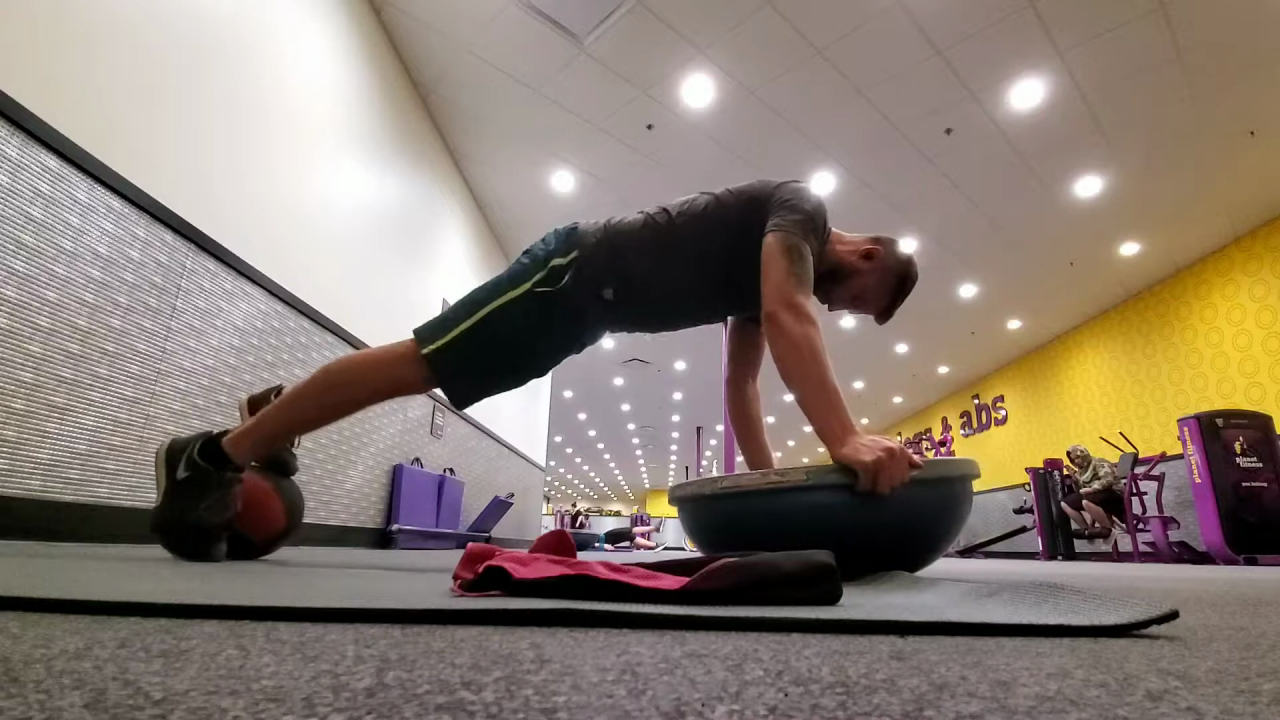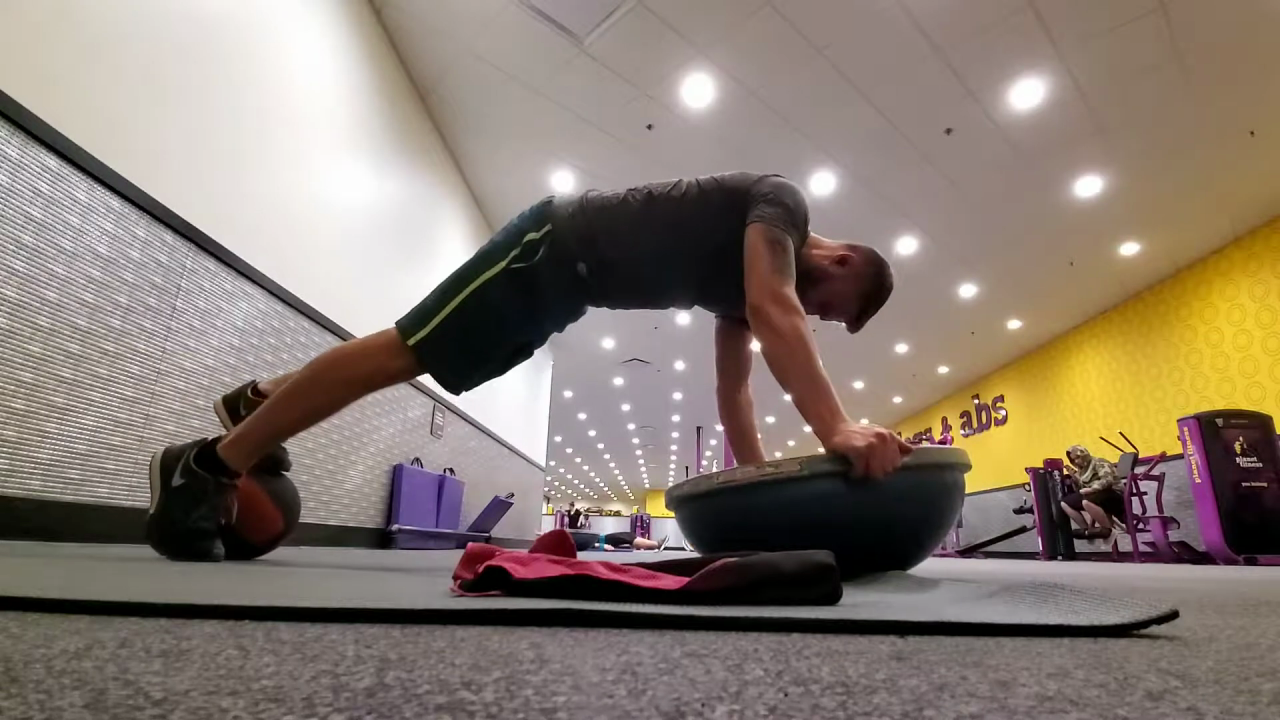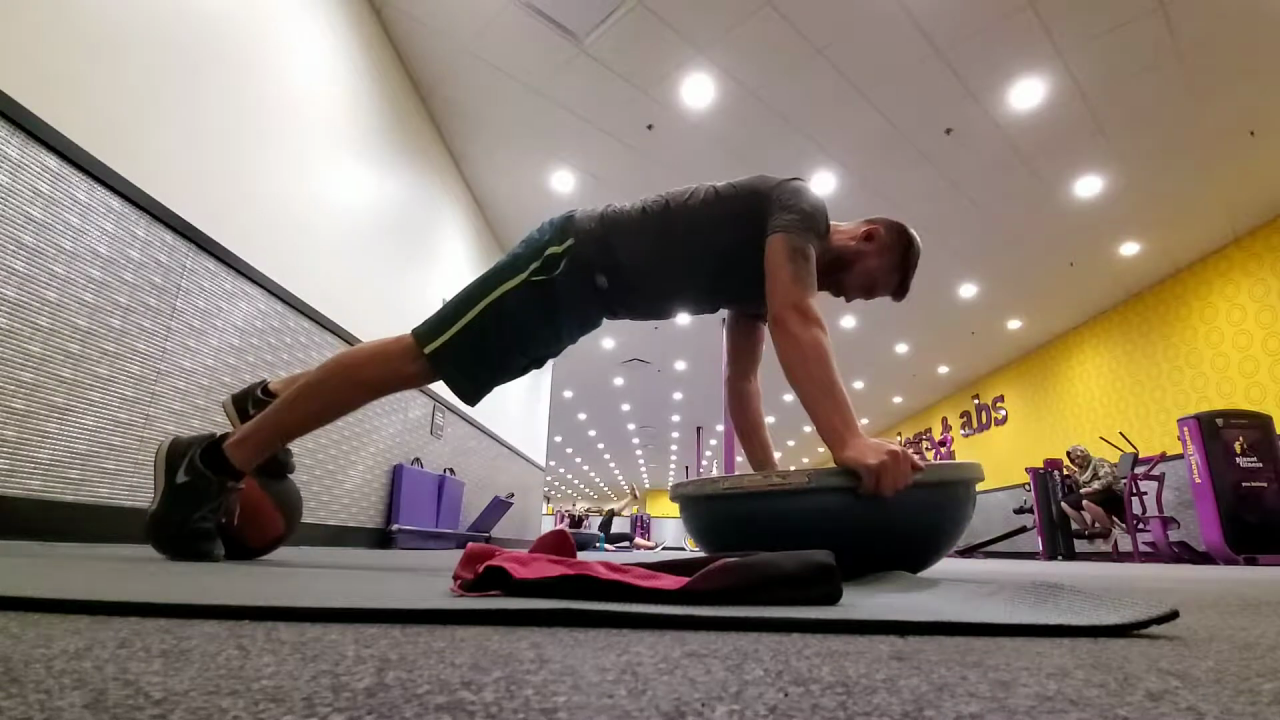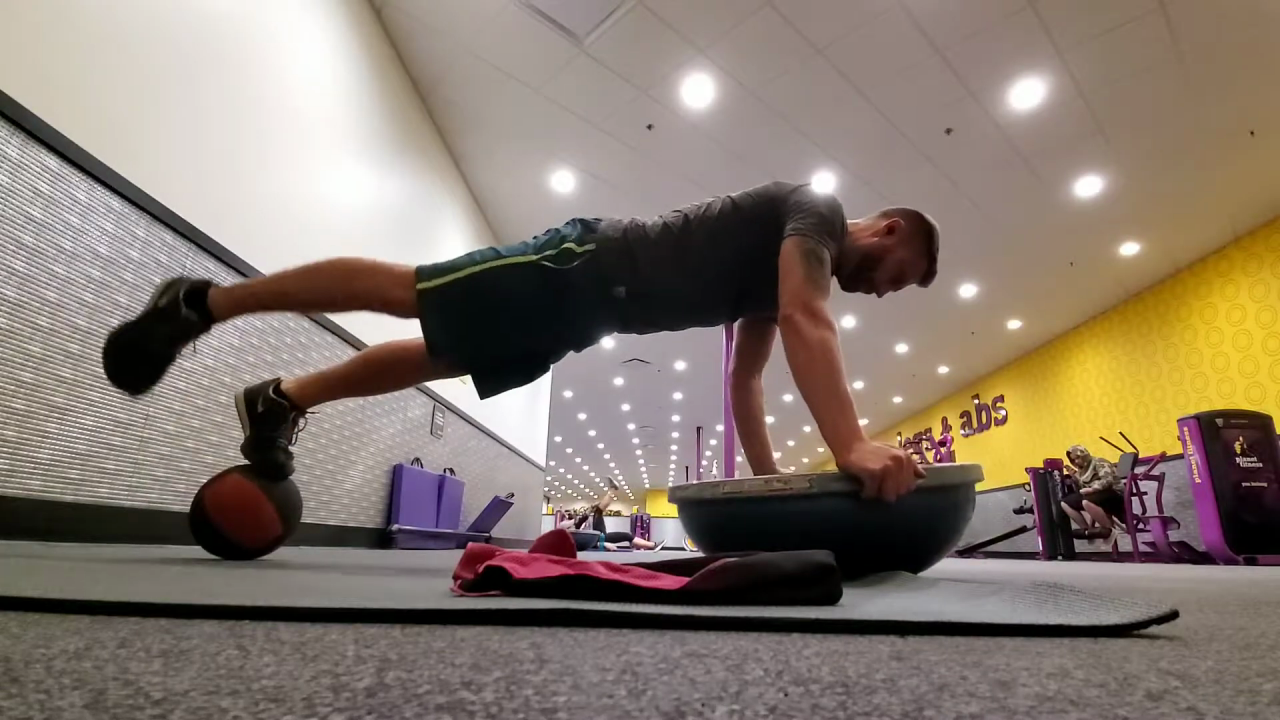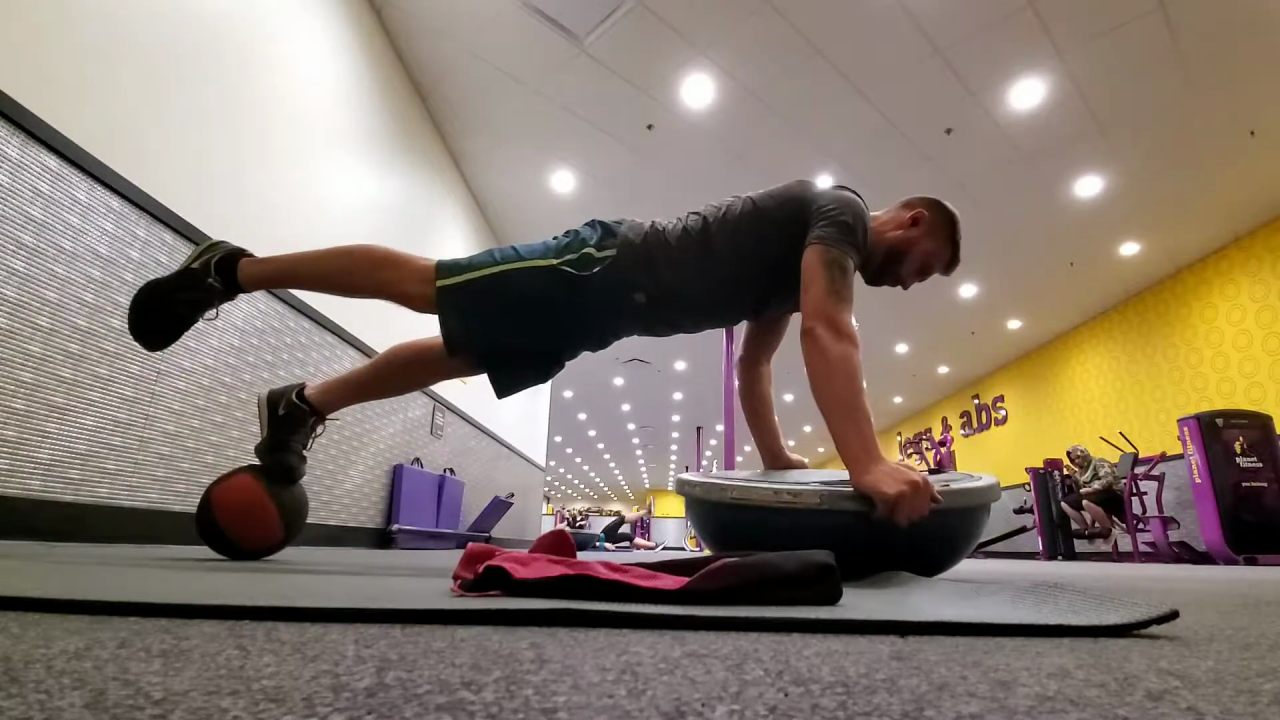
dt=0.5s
person 1, frame 1
left shoulder: (775, 267)
right shoulder: (800, 210)
left elbow: (740, 383)
right elbow: (789, 318)
left wrist: (769, 480)
right wrist: (845, 439)
left hip: (588, 306)
right hip: (577, 272)
left knee: (425, 366)
right knee: (415, 362)
left ankle: (278, 408)
right ankle: (210, 455)
person 1, frame 2
left shoulder: (742, 276)
right shoulder: (781, 206)
left elbow: (732, 385)
right elbow: (774, 312)
right wrist: (835, 427)
left hip: (569, 283)
right hip: (555, 248)
left knee: (409, 355)
right knee: (401, 350)
left ankle: (257, 402)
right ankle: (207, 464)
person 1, frame 3
left shoulder: (765, 269)
right shoulder: (798, 208)
left elbow: (740, 378)
right elbow: (796, 322)
left wrist: (770, 476)
right wrist: (849, 442)
left hip: (590, 292)
right hip: (575, 261)
left knee: (423, 359)
right knee: (416, 354)
left ankle: (268, 396)
right ankle: (214, 460)
person 1, frame 4
left shoulder: (786, 271)
right shoulder: (816, 213)
left elbow: (744, 377)
right elbow: (807, 324)
left wrist: (768, 476)
right wrist: (852, 447)
left hip: (592, 309)
right hip: (586, 269)
left knee: (433, 358)
right knee: (401, 290)
left ankle: (283, 401)
right ankle: (199, 304)
person 1, frame 5
left shoulder: (806, 263)
right shoulder: (839, 213)
left elbow: (752, 364)
right elbow: (828, 335)
left wrist: (778, 460)
right wrist: (867, 465)
left hip: (609, 304)
right hip: (604, 271)
left knee: (450, 355)
right knee: (417, 281)
left ankle: (303, 404)
right ankle: (231, 270)
